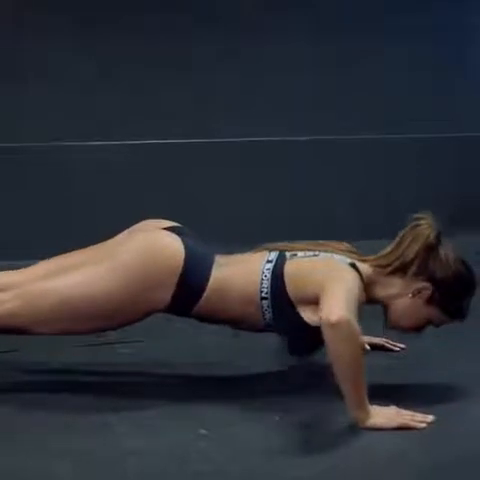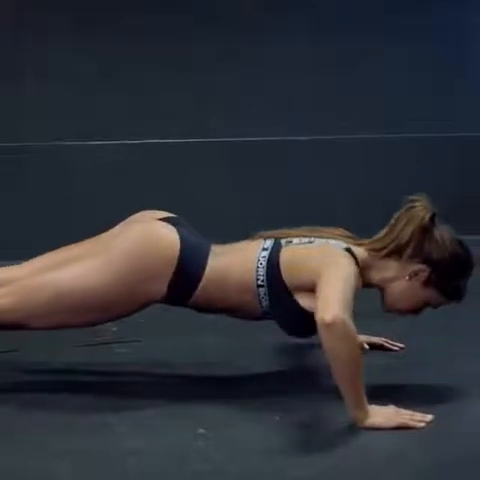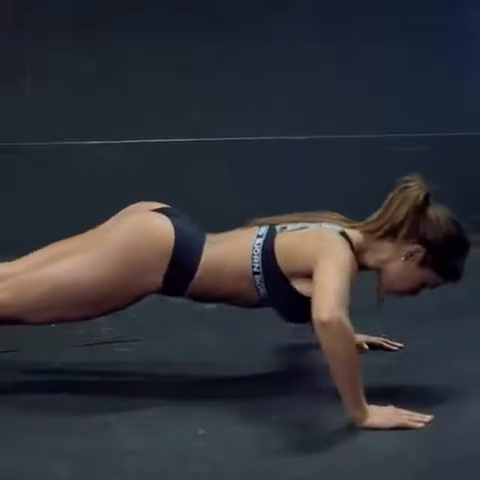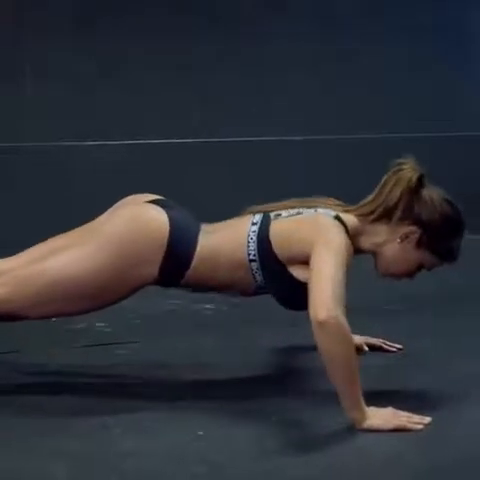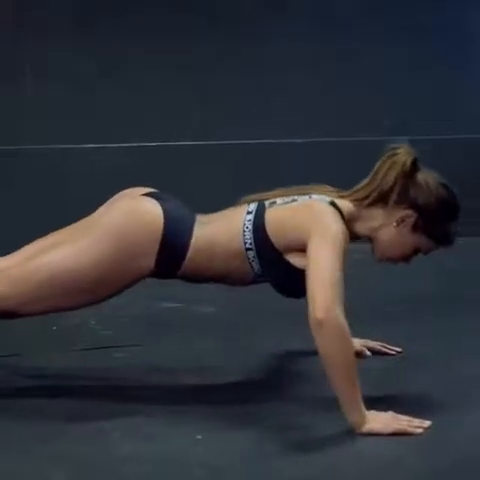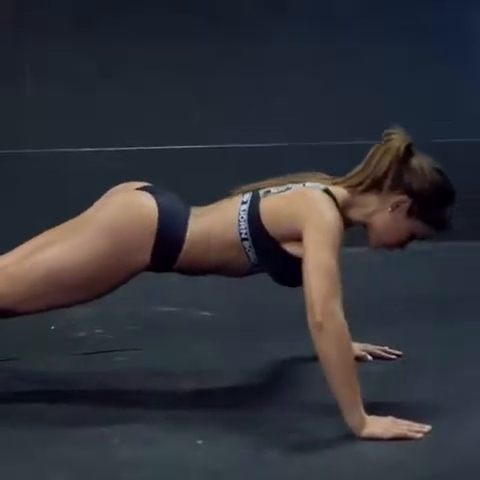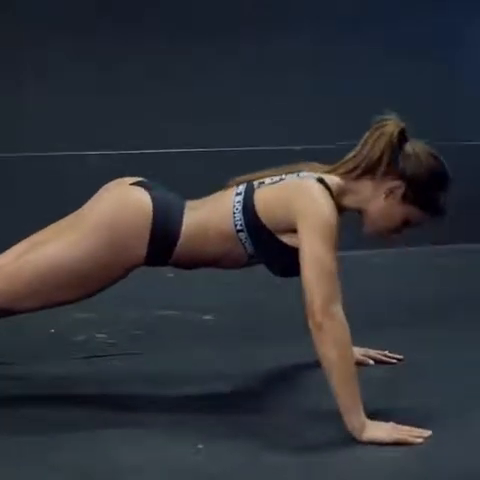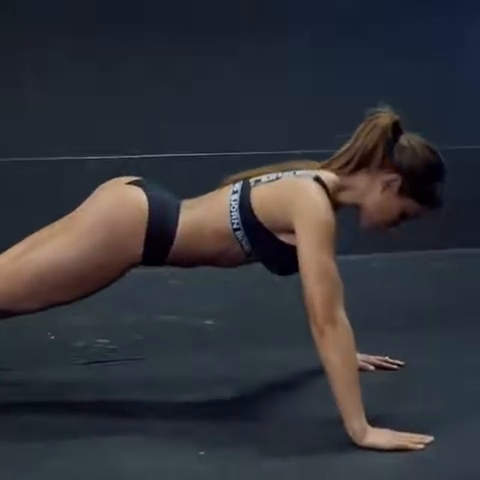
dt=0.2s
person 1, frame 1
left shoulder: (351, 261)
right shoulder: (348, 280)
right elbow: (336, 321)
left wrist: (348, 337)
right wrist: (364, 414)
left hip: (165, 243)
right hip: (161, 271)
person 1, frame 2
left shoulder: (347, 249)
right shoulder: (344, 267)
right elbow: (331, 320)
left wrist: (346, 337)
right wrist: (362, 413)
left hip: (162, 237)
right hip: (157, 262)
person 1, frame 3
left shoulder: (342, 234)
right shoulder: (339, 252)
right elbow: (327, 318)
left wrist: (342, 335)
right wrist: (361, 413)
left hip: (158, 228)
right hip: (152, 253)
person 1, frame 4
left shoulder: (339, 220)
right shoulder: (335, 239)
right elbow: (324, 317)
left wrist: (340, 337)
right wrist: (360, 414)
left hip: (153, 220)
right hip: (148, 244)
person 1, frame 5
left shoulder: (333, 208)
right shoulder: (330, 225)
right elbow: (322, 316)
left wrist: (338, 340)
right wrist: (361, 417)
left hip: (149, 215)
right hip: (144, 236)
person 1, frame 6
left shoulder: (328, 197)
right shoulder: (324, 214)
right elbow: (323, 316)
left wrist: (337, 344)
right wrist: (360, 421)
left hip: (143, 210)
right hip: (137, 231)
person 1, frame 7
left shoulder: (321, 188)
right shoulder: (318, 206)
right elbow: (323, 315)
left wrist: (337, 347)
right wrist: (359, 425)
left hip: (139, 205)
right hip: (133, 226)
person 1, frame 8
left shoulder: (318, 185)
right shoulder: (314, 204)
right elbow: (326, 319)
left wrist: (339, 352)
right wrist: (360, 430)
left hip: (135, 206)
right hip: (129, 225)
